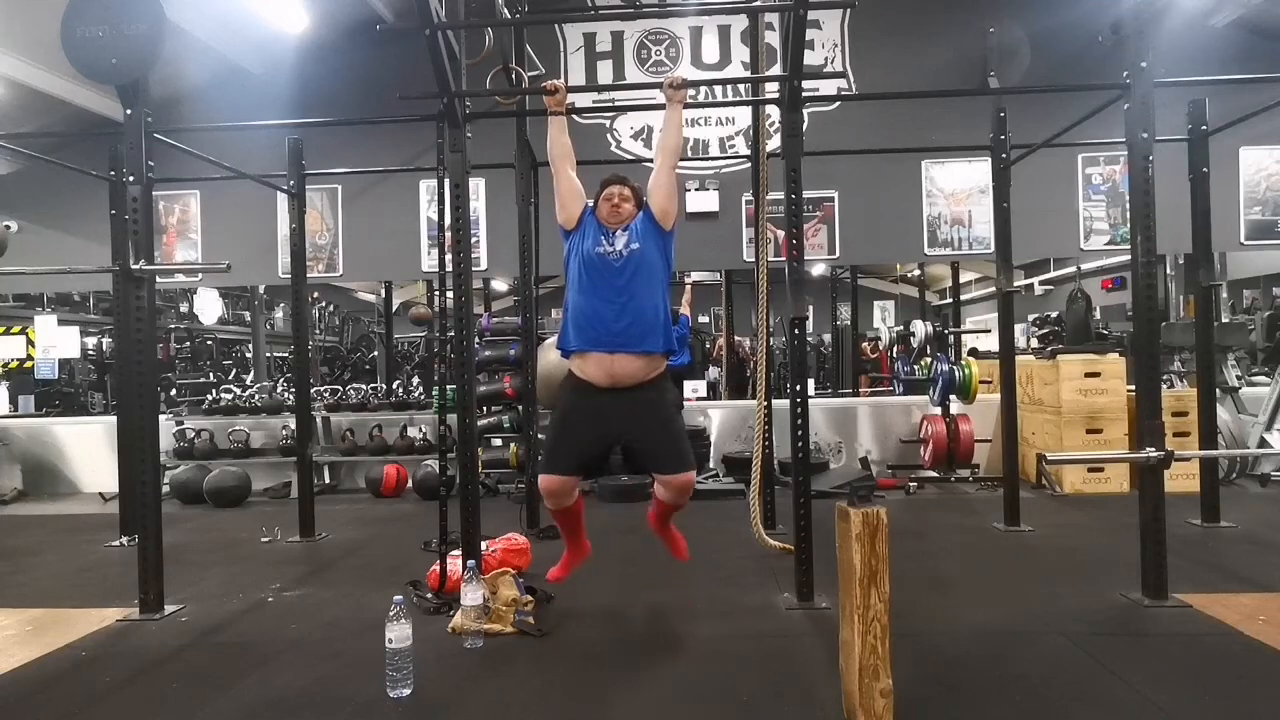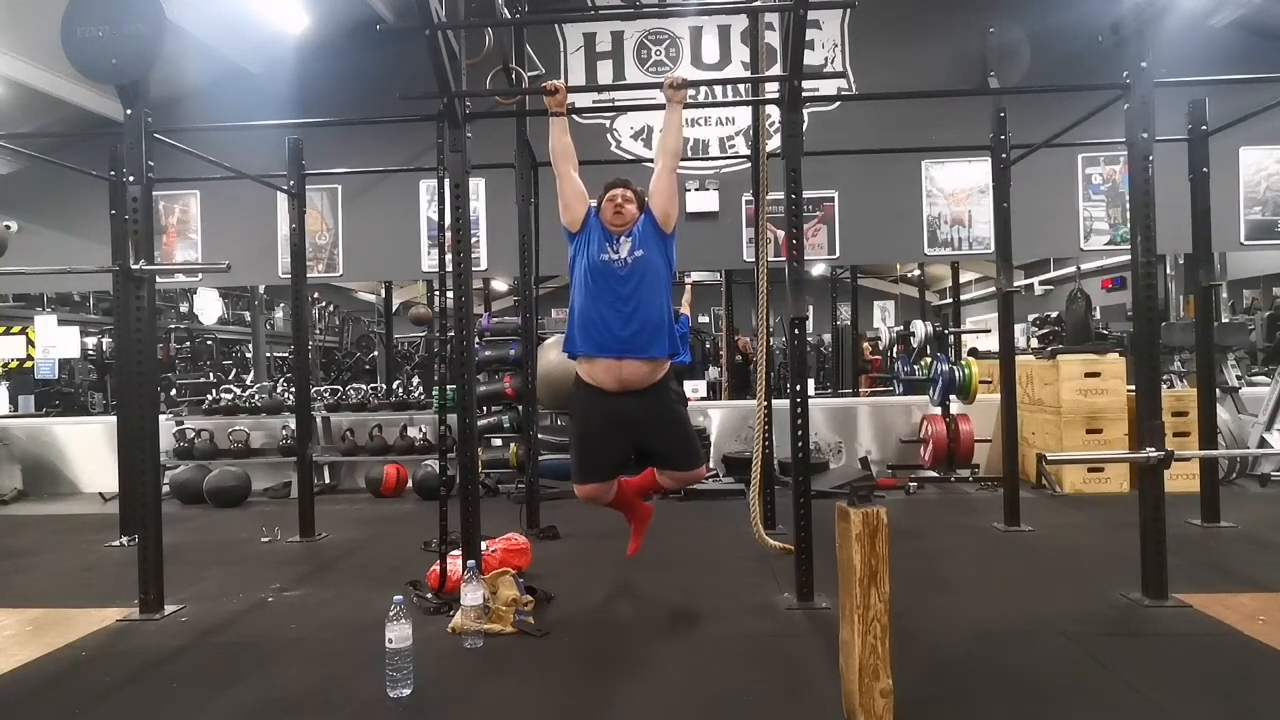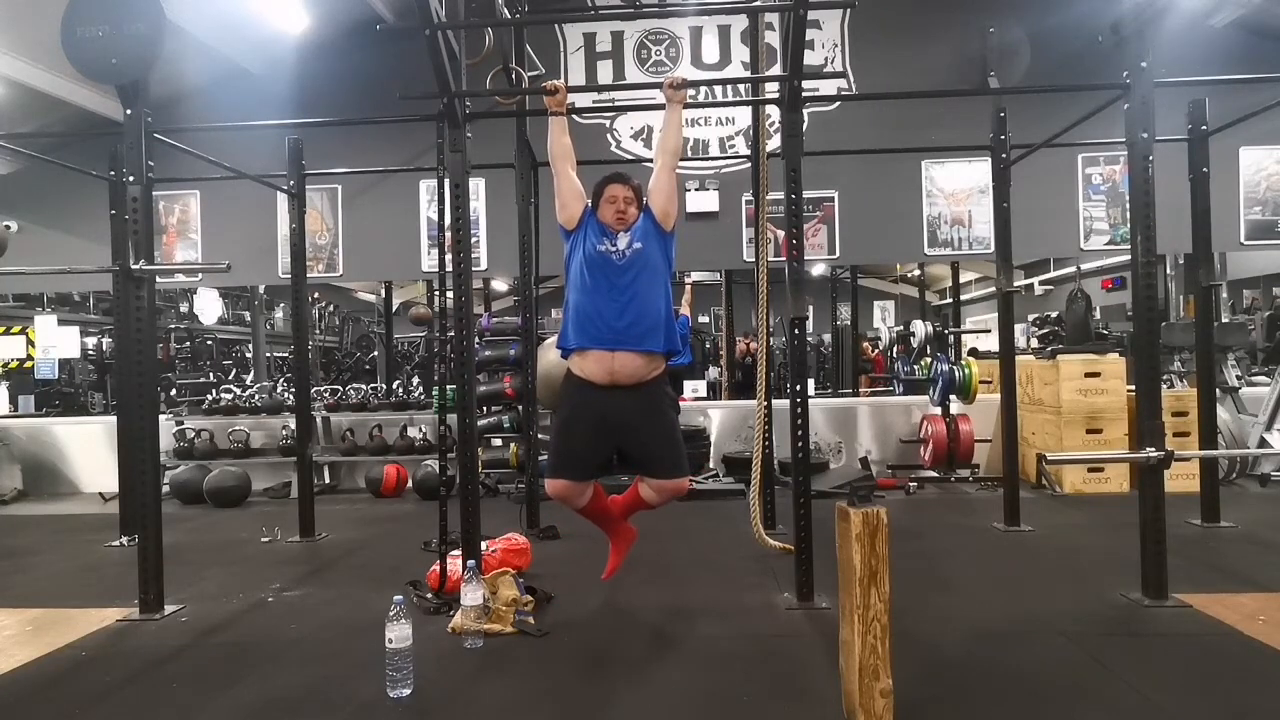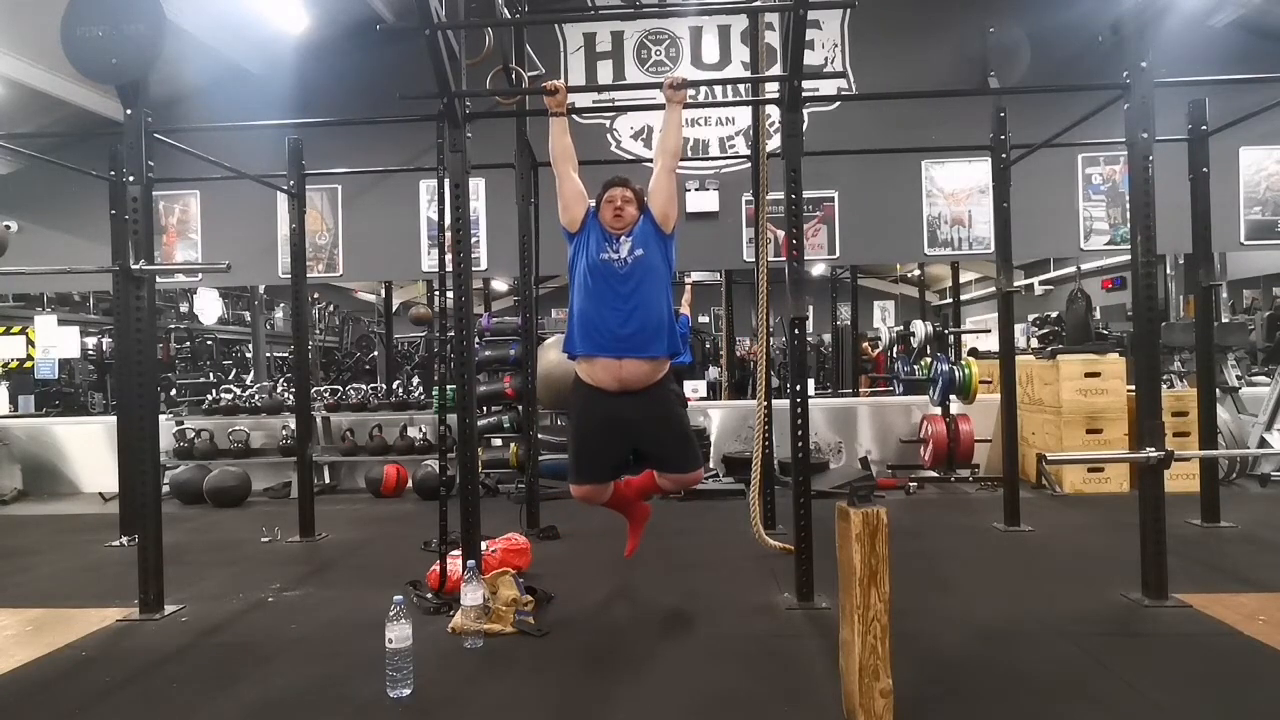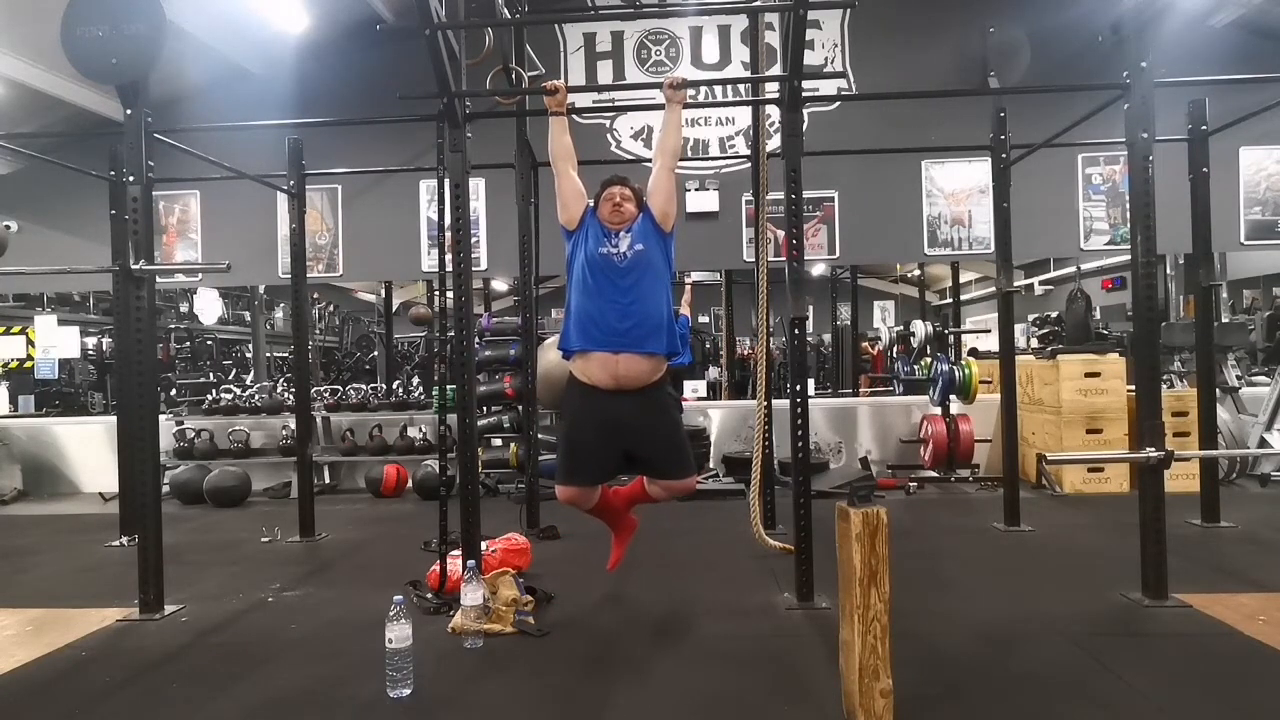
dt=1s
person 1, frame 1
left shoulder: (653, 230)
right shoulder: (580, 230)
left elbow: (665, 162)
right elbow: (563, 169)
left wrist: (674, 105)
right wrist: (556, 112)
left hip: (648, 389)
right hip: (584, 390)
left knee: (681, 481)
right knee: (554, 485)
left ankle: (660, 519)
right ankle: (576, 545)
person 1, frame 2
left shoulder: (654, 233)
right shoulder: (584, 235)
left elbow: (666, 164)
right elbow: (565, 170)
left wrist: (674, 106)
right wrist: (557, 112)
left hip: (655, 390)
right hip: (595, 393)
left knee: (689, 471)
right knee: (590, 489)
left ankle: (633, 489)
right ankle: (635, 509)
person 1, frame 3
left shoulder: (654, 230)
right shoulder: (582, 232)
left elbow: (665, 162)
right elbow: (563, 168)
left wrist: (674, 105)
right wrist: (557, 112)
left hip: (647, 390)
right hip: (584, 389)
left knee: (671, 483)
right knee: (562, 485)
left ankle: (617, 509)
right ankle: (614, 525)
person 1, frame 4
left shoulder: (654, 233)
right shoulder: (583, 235)
left elbow: (665, 163)
right elbow: (565, 169)
left wrist: (674, 106)
right wrist: (557, 112)
left hip: (654, 390)
right hip: (593, 393)
left knee: (687, 474)
right knee: (586, 489)
left ankle: (634, 490)
right ankle: (630, 505)
person 1, frame 5
left shoulder: (654, 232)
right shoulder: (582, 233)
left elbow: (665, 162)
right elbow: (564, 168)
left wrist: (674, 105)
right wrist: (557, 111)
left hip: (650, 392)
right hip: (587, 394)
left knee: (679, 482)
right knee: (571, 491)
left ankle: (624, 498)
right ankle: (617, 515)
